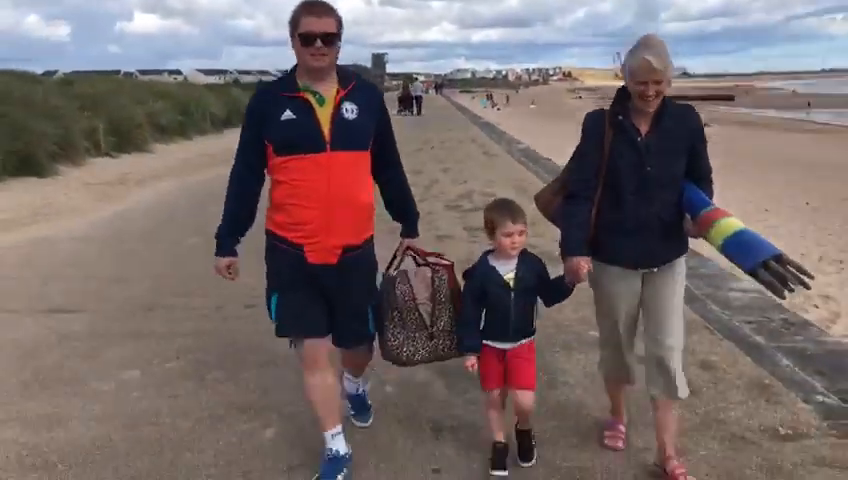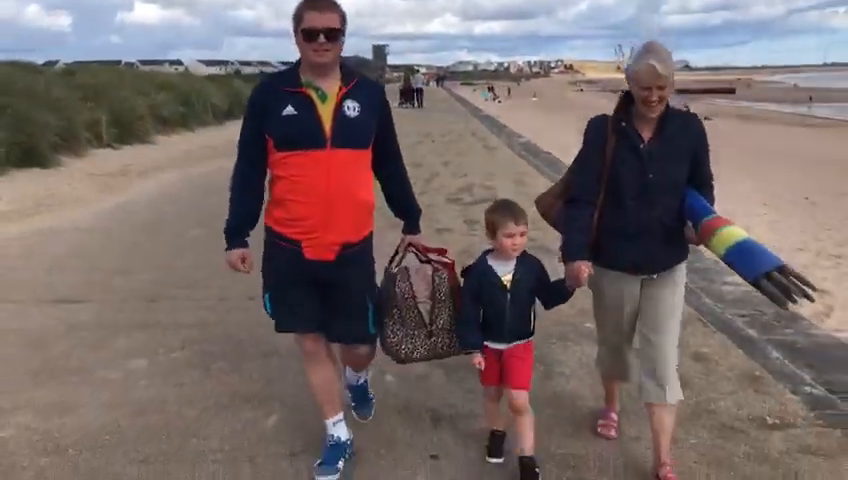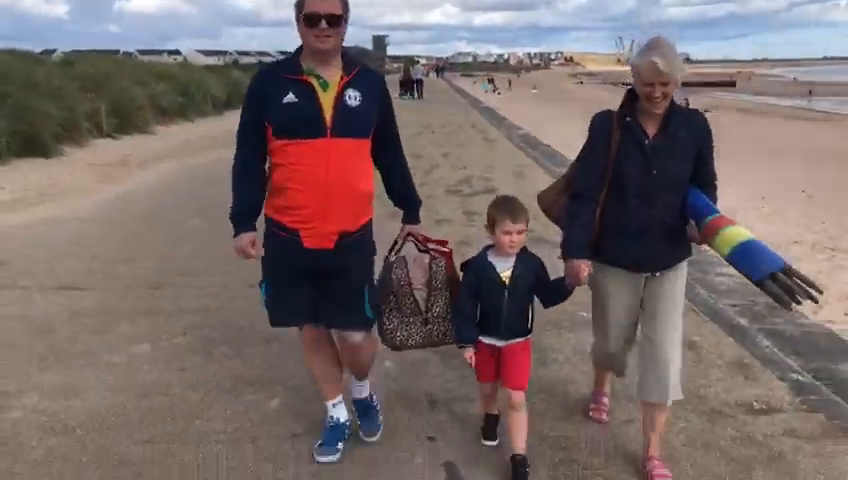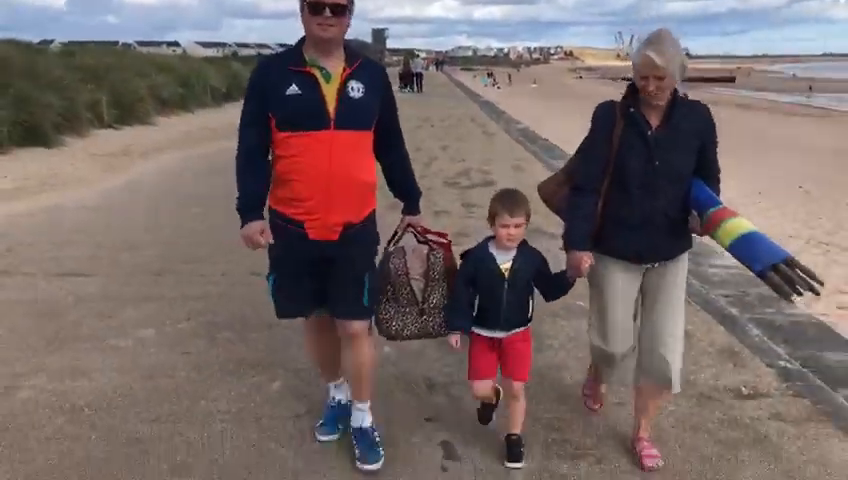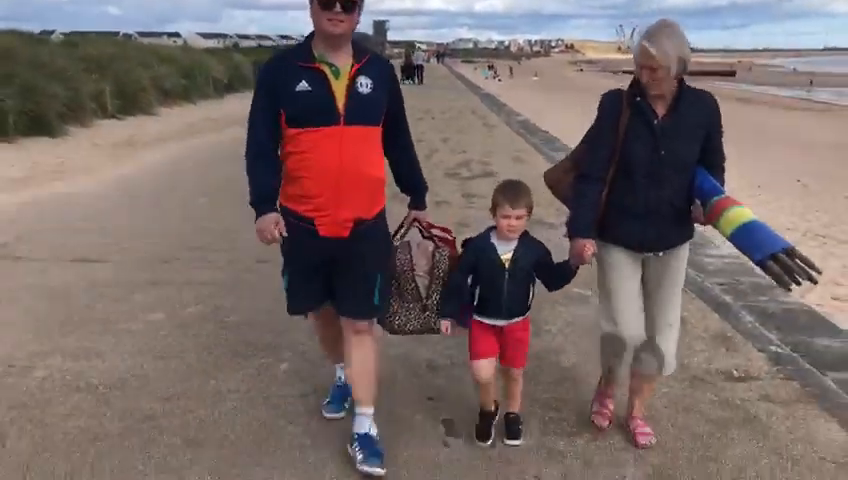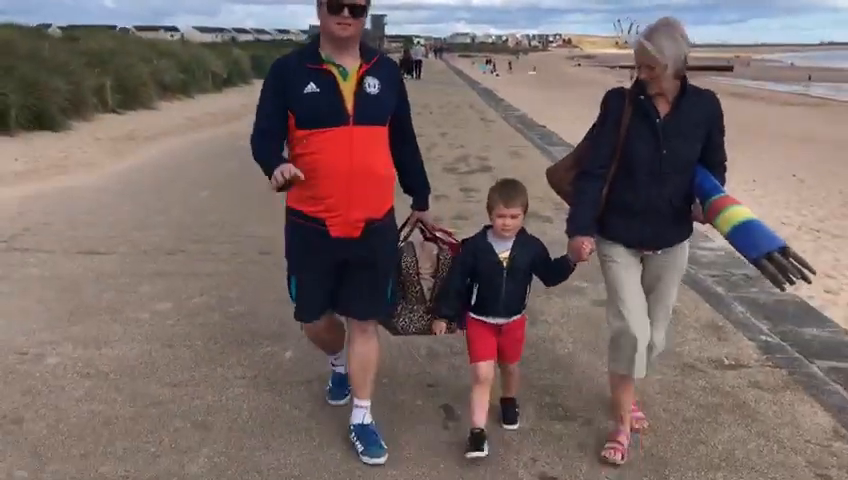
dt=0.1s
person 1, frame 1
left shoulder: (367, 97)
right shoulder: (268, 101)
left elbow: (388, 168)
right elbow: (246, 176)
left wrist: (409, 224)
right wrist: (227, 241)
left hip: (353, 252)
right hip: (290, 253)
left knee: (357, 343)
right knee: (313, 351)
left ankle: (354, 384)
person 1, frame 2
left shoulder: (368, 94)
right shoulder: (269, 95)
left elbow: (389, 164)
right elbow: (248, 170)
left wrist: (410, 221)
right wrist: (237, 235)
left hip: (351, 248)
right hip: (288, 249)
left knee: (359, 345)
right knee: (311, 342)
left ankle: (357, 376)
right ankle: (336, 431)
person 1, frame 3
left shoulder: (369, 84)
right shoulder: (270, 83)
left elbow: (389, 154)
right elbow: (249, 159)
left wrist: (410, 211)
right wrist: (243, 221)
left hip: (351, 237)
right hip: (288, 238)
left knee: (356, 336)
right knee: (312, 332)
left ankle: (362, 390)
right ankle: (336, 414)
person 1, frame 4
left shoulder: (371, 76)
right shoulder: (271, 74)
left elbow: (390, 145)
right elbow: (251, 148)
left wrist: (410, 203)
right wrist: (251, 211)
left hip: (354, 228)
right hip: (292, 228)
left knee: (356, 326)
right knee: (316, 318)
left ankle: (363, 420)
right ankle: (336, 396)
person 1, frame 5
left shoulder: (379, 72)
right shoulder: (280, 70)
left elbow: (397, 142)
right elbow: (261, 146)
left wrist: (417, 198)
right wrist: (265, 205)
left hip: (365, 226)
right hip: (303, 224)
left knee: (360, 325)
right knee: (322, 312)
left ankle: (364, 428)
right ankle: (341, 376)
person 1, frame 6
left shoulder: (386, 72)
right shoulder: (289, 70)
left elbow: (404, 141)
right elbow: (263, 140)
left wrist: (420, 199)
right wrist: (276, 167)
left hip: (374, 226)
right hip: (310, 226)
left knee: (363, 323)
right knee: (316, 322)
left ankle: (361, 418)
right ankle: (341, 360)
person 2, frame 1
left shoulder: (685, 122)
right shoulder: (600, 126)
left elbow: (701, 179)
right elbow: (579, 191)
right wrist: (574, 249)
left hip: (668, 256)
right hip: (612, 257)
left knee: (667, 349)
right knee: (616, 342)
right ankle: (617, 415)
person 2, frame 2
left shoulder: (688, 130)
right shoulder: (603, 131)
left elbow: (701, 187)
right elbow: (581, 196)
right wrist: (575, 253)
left hip: (668, 263)
right hip: (612, 262)
left knee: (661, 356)
right knee: (614, 341)
right ankle: (610, 404)
person 2, frame 3
left shoulder: (693, 127)
right shoulder: (607, 127)
left elbow: (704, 186)
right elbow: (584, 192)
right wrist: (575, 251)
left hip: (670, 260)
right hip: (613, 258)
left knee: (663, 354)
right knee: (612, 340)
right ankle: (600, 389)
person 2, frame 4
left shoulder: (696, 119)
right shoulder: (610, 118)
left elbow: (707, 177)
right elbow: (585, 184)
right wrist: (577, 243)
left hip: (669, 254)
right hip: (615, 252)
left knee: (663, 347)
right knee: (613, 341)
left ankle: (643, 433)
right ankle: (595, 373)
person 2, frame 5
left shoulder: (702, 108)
right shoulder: (616, 106)
left elbow: (712, 167)
right elbow: (591, 172)
right wrist: (581, 231)
left hip: (672, 241)
right hip: (618, 239)
left knee: (660, 332)
right knee: (625, 329)
left ankle: (636, 411)
right ankle: (606, 384)
person 2, frame 6
left shoulder: (704, 107)
right shoulder: (620, 104)
left elbow: (714, 165)
right elbow: (593, 170)
right wrist: (579, 228)
left hip: (671, 240)
right hip: (619, 237)
left knee: (652, 327)
right knee: (629, 326)
left ankle: (628, 398)
right ankle: (621, 426)
person 3, frame 1
left shoulder: (533, 265)
right shoulder: (480, 272)
left elbow: (550, 296)
right elbow: (468, 312)
left wrist: (568, 280)
right wrist: (469, 349)
left hip: (523, 345)
right hip: (490, 346)
left knee: (524, 403)
right knee: (494, 399)
left ankle: (524, 431)
right ankle: (499, 444)
person 3, frame 2
left shoulder: (532, 267)
right shoulder: (478, 272)
left elbow: (549, 298)
right elbow: (468, 312)
left wrist: (569, 283)
right wrist: (473, 347)
left hip: (520, 345)
right hip: (488, 345)
left knee: (519, 401)
right knee: (492, 394)
right ankle: (495, 432)
person 3, frame 3
left shoulder: (532, 265)
right shoulder: (477, 267)
left elbow: (548, 297)
right elbow: (464, 307)
left wrist: (568, 282)
right wrist: (467, 342)
left hip: (518, 343)
right hip: (485, 341)
left knee: (516, 400)
right knee: (487, 391)
left ankle: (518, 457)
right ankle: (491, 414)
person 3, frame 4
left shoulder: (533, 259)
right shoulder: (476, 258)
left elbow: (550, 290)
right elbow: (460, 293)
left wrist: (569, 275)
right wrist: (456, 328)
left hip: (518, 334)
right hip: (482, 333)
left knee: (516, 389)
right knee: (480, 390)
left ankle: (514, 436)
right ankle: (490, 397)
person 3, frame 5
left shoulder: (534, 249)
right shoulder: (478, 247)
left elbow: (551, 280)
right elbow: (458, 280)
left wrist: (572, 264)
right wrist: (448, 314)
left hip: (517, 323)
right hip: (482, 322)
left knee: (513, 374)
right knee: (483, 376)
left ankle: (512, 415)
right ankle: (487, 410)
person 3, frame 6
left shoulder: (531, 247)
right shoulder: (475, 247)
left elbow: (549, 275)
right elbow: (455, 281)
left wrist: (570, 260)
right wrist: (443, 315)
left hip: (513, 321)
right hip: (479, 320)
left knee: (510, 369)
right knee: (482, 375)
left ankle: (509, 399)
right ankle: (477, 431)
